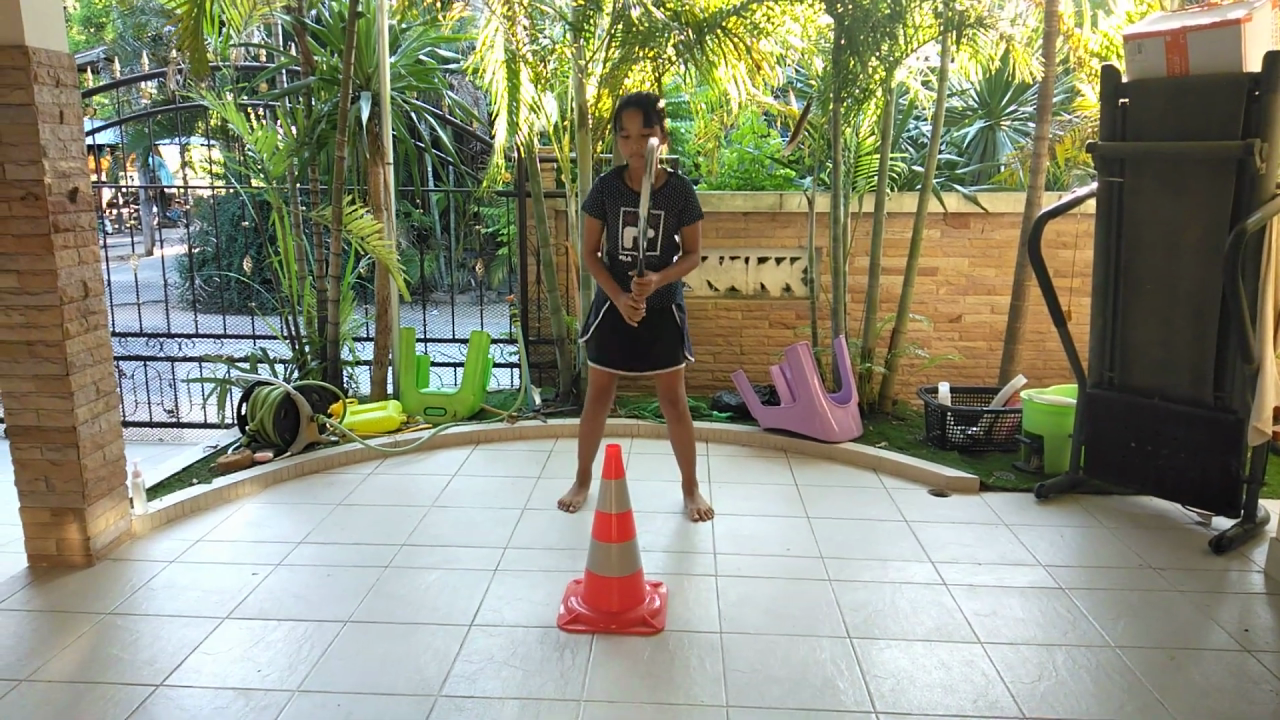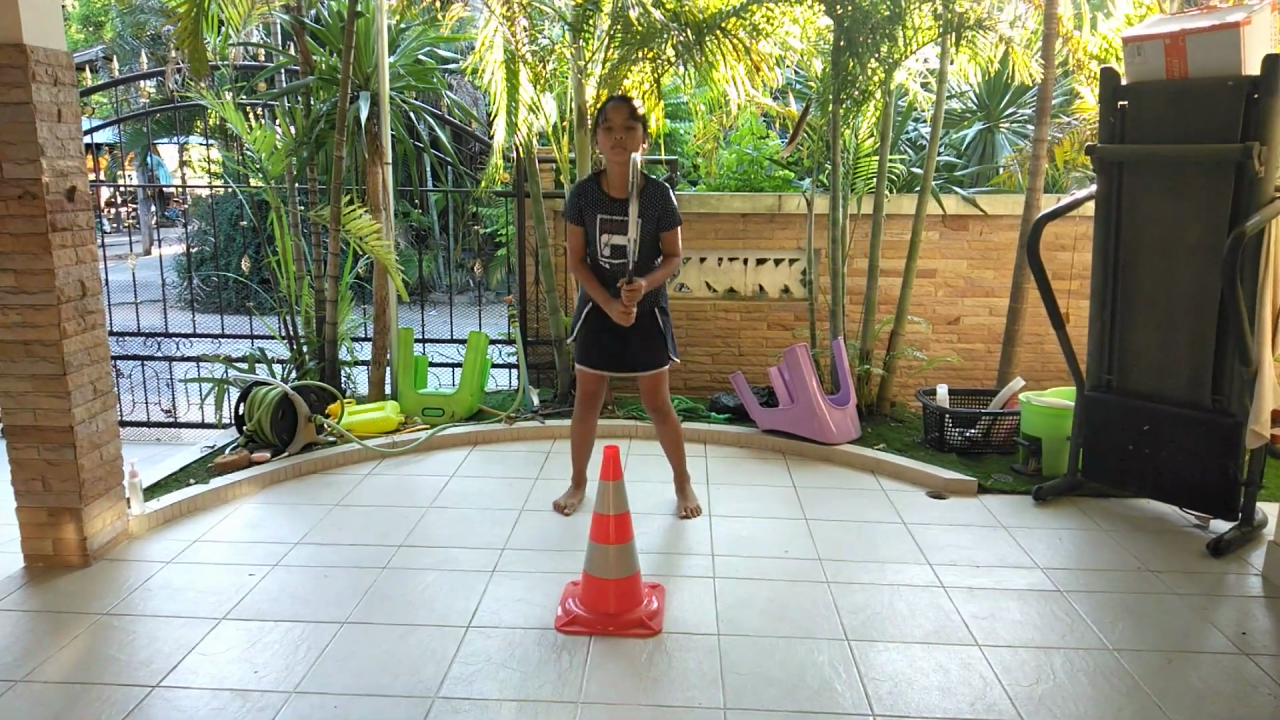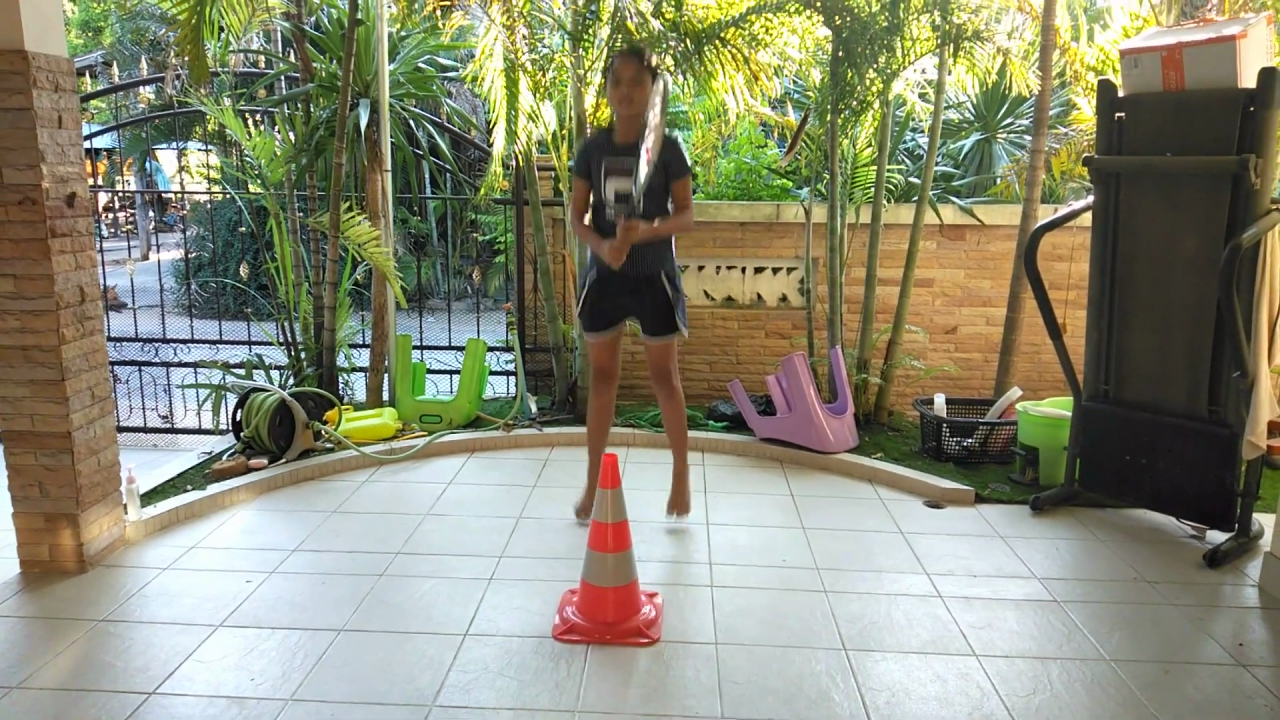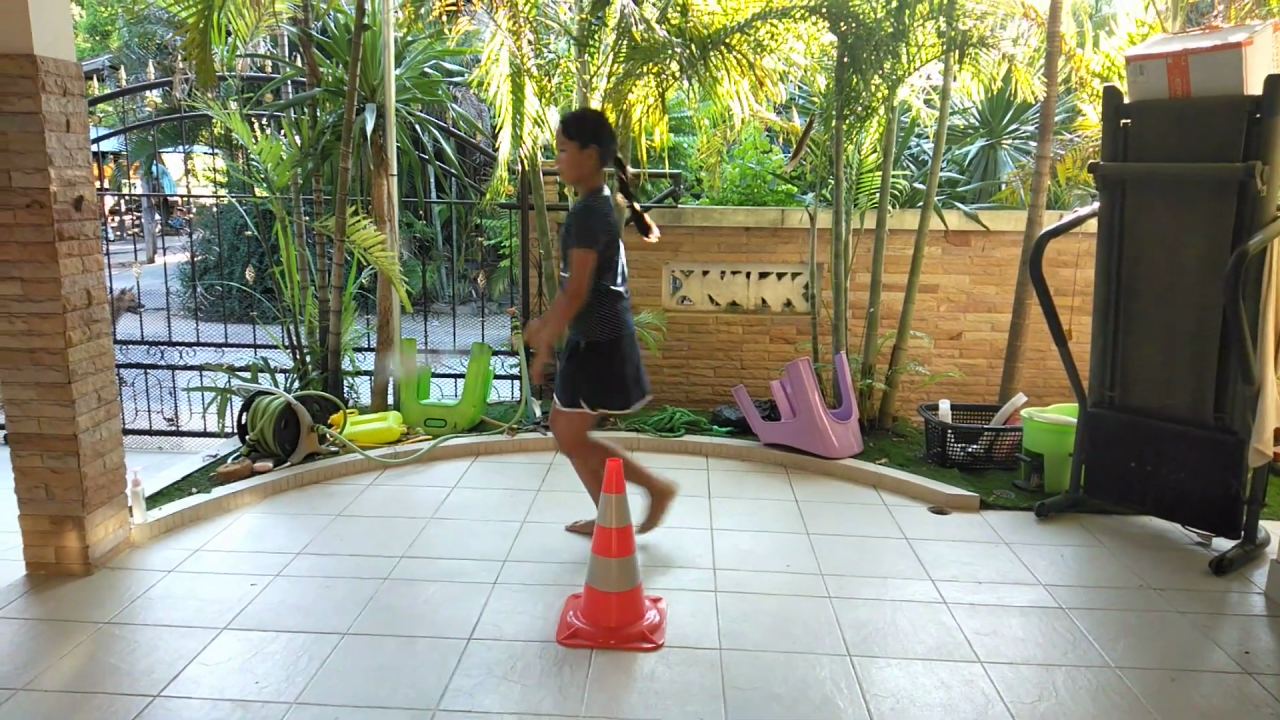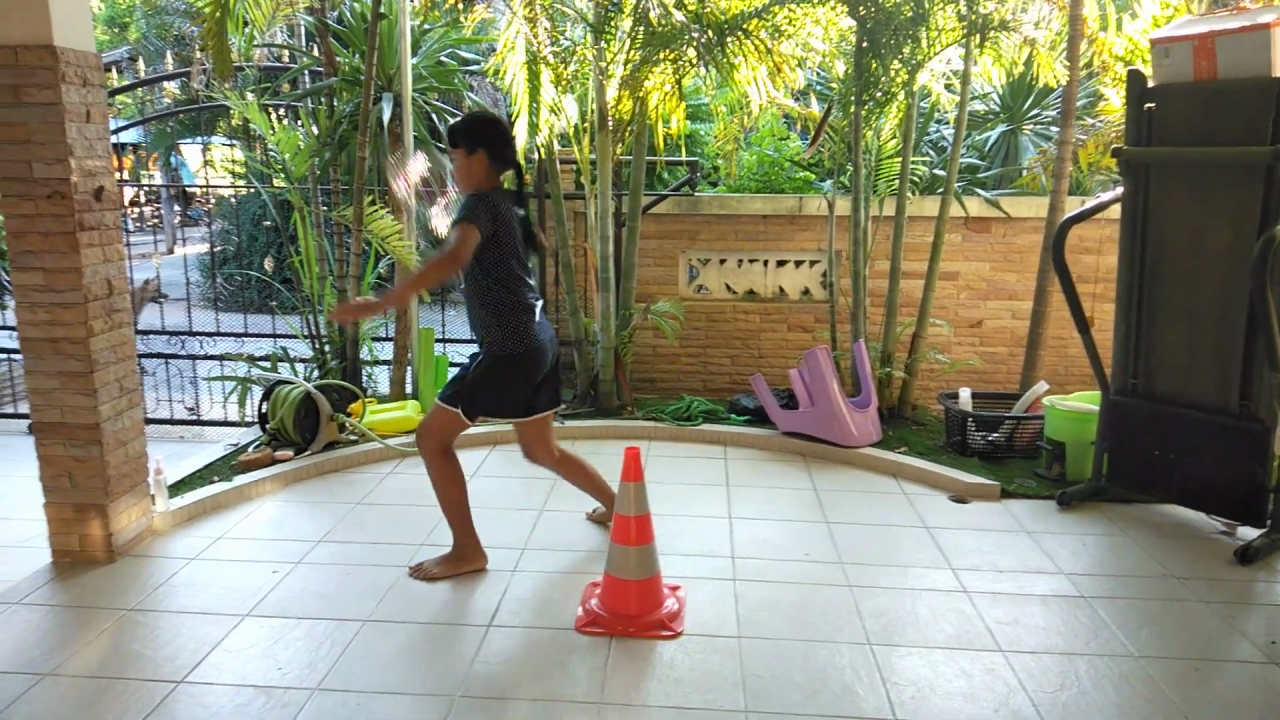
dt=0.5s
person 1, frame 1
left shoulder: (679, 189)
right shoulder: (605, 187)
left elbow: (692, 253)
right elbow: (590, 252)
left wrist: (657, 281)
right wrist: (619, 297)
left hip: (663, 307)
right hip: (612, 304)
left knee: (673, 401)
right knee: (598, 397)
left ankle: (690, 486)
right ankle: (583, 478)
person 1, frame 2
left shoulder: (658, 194)
right shoulder: (583, 194)
left elbow: (673, 257)
right elbow: (576, 261)
left wrist: (643, 285)
right wrist: (608, 304)
left hip: (647, 308)
right hip: (597, 308)
left knee: (657, 404)
right knee: (587, 402)
left ankle: (682, 481)
right ankle: (578, 481)
person 1, frame 3
left shoulder: (667, 148)
right shoulder: (592, 148)
left elbow: (685, 214)
right elbow: (578, 213)
left wrist: (645, 229)
right wrist: (600, 245)
left hip: (653, 275)
right hip: (605, 275)
left knee: (663, 374)
right knee: (603, 372)
left ankle: (680, 473)
right ankle: (597, 474)
person 1, frame 4
left shoulder: (589, 212)
right shoulder: (591, 207)
left elbow: (577, 291)
left wrist: (545, 339)
right wrist: (543, 326)
left hip: (600, 341)
right hip: (589, 338)
left knee: (573, 437)
right knee: (563, 430)
left ankle: (655, 488)
person 1, frame 5
left shoulder: (484, 204)
right shoulder: (510, 205)
left elbow: (448, 263)
left wrist: (380, 302)
left hip: (510, 350)
right hip: (534, 344)
left knee: (434, 438)
right knee: (540, 447)
left ankle: (467, 550)
right ankle: (613, 501)
